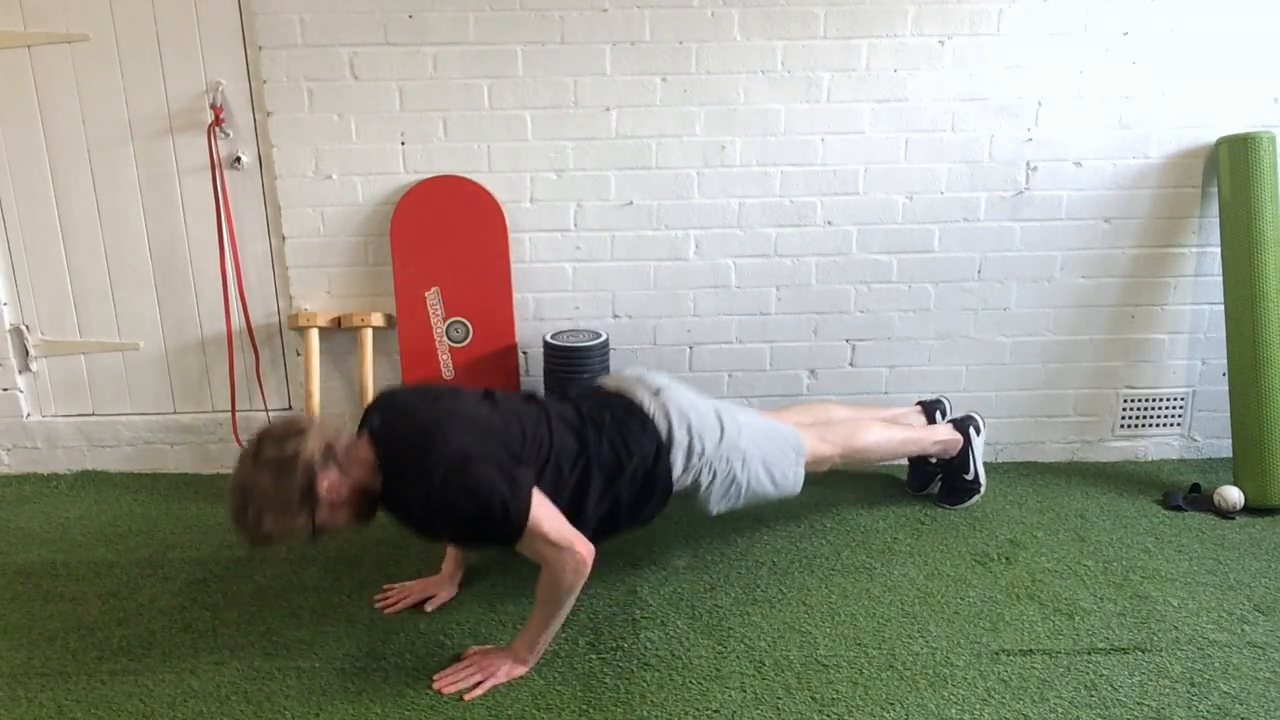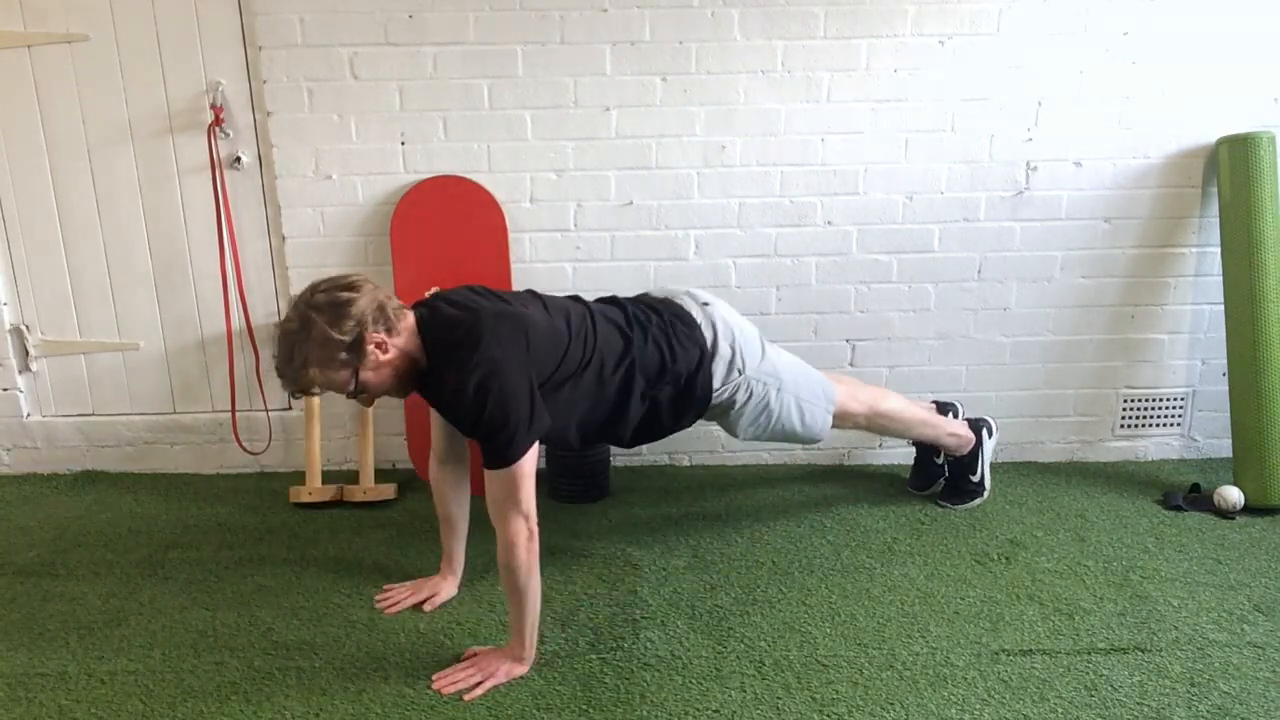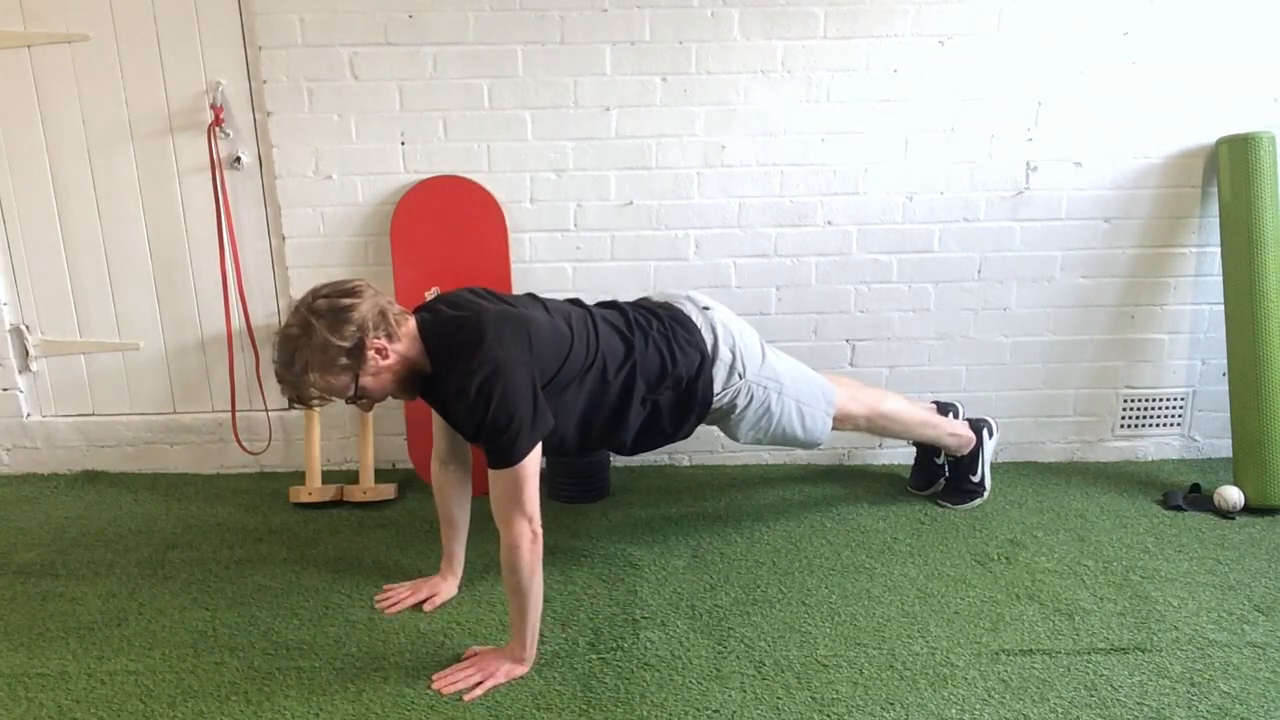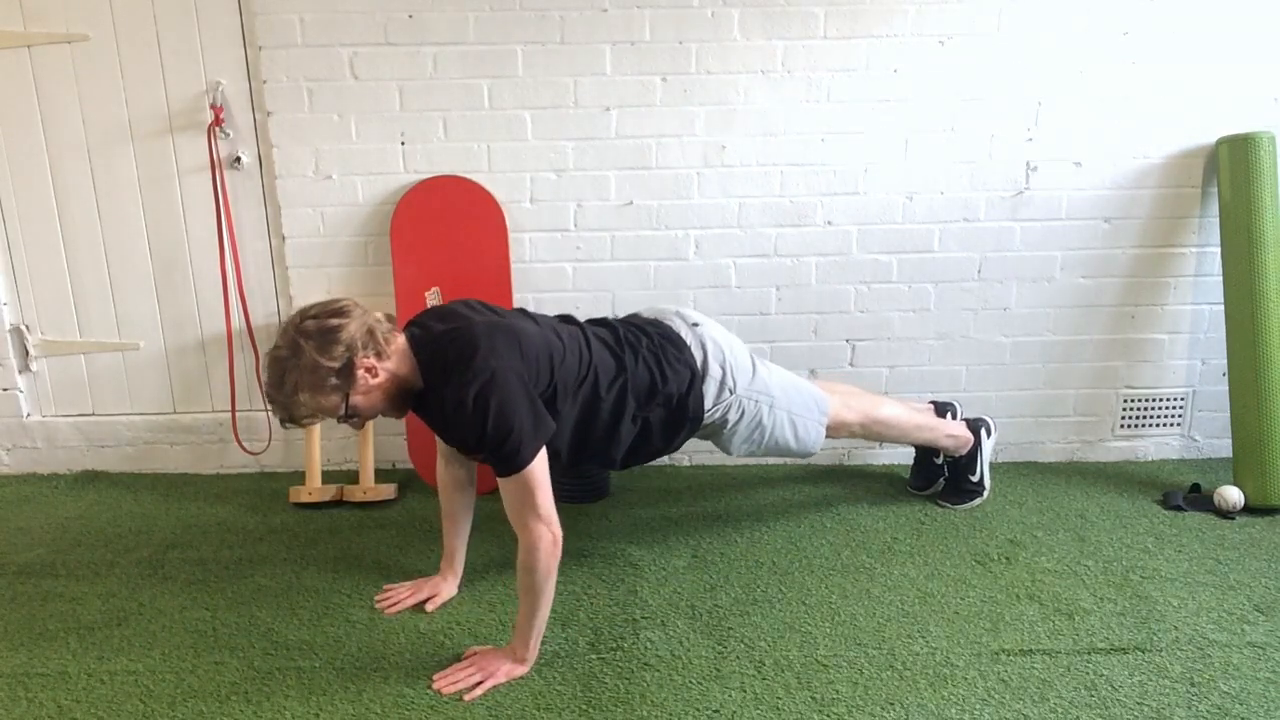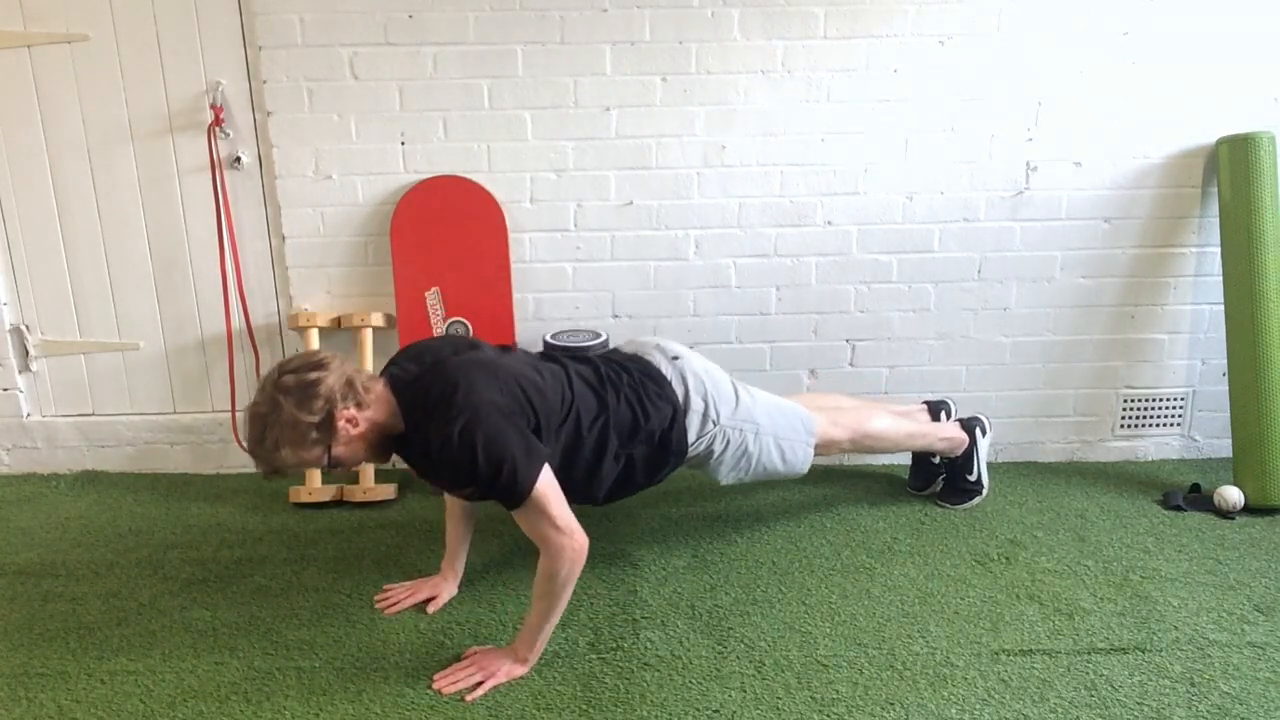
dt=0.4s
person 1, frame 1
left shoulder: (445, 465)
right shoulder: (383, 426)
left elbow: (573, 552)
left wrist: (520, 657)
right wrist: (450, 572)
left hip: (662, 440)
right hip: (628, 407)
left knee: (819, 449)
right knee: (790, 431)
left ankle: (952, 440)
right ankle: (921, 412)
person 1, frame 2
left shoulder: (487, 368)
right shoulder: (430, 332)
left elbow: (517, 526)
right elbow: (448, 457)
left wrist: (518, 655)
right wrist: (448, 573)
left hip: (704, 353)
right hip: (667, 331)
left knee: (835, 408)
right knee: (823, 403)
left ankle: (964, 439)
right ankle: (938, 418)
person 1, frame 3
left shoulder: (490, 369)
right shoulder: (432, 334)
left elbow: (522, 528)
right elbow: (450, 456)
left wrist: (517, 655)
right wrist: (448, 572)
left hip: (702, 356)
right hip: (664, 334)
left knee: (837, 410)
right knee: (821, 404)
left ankle: (964, 438)
right ankle: (938, 417)
person 1, frame 4
left shoulder: (484, 384)
right shoulder: (423, 348)
left elbow: (540, 533)
right elbow: (456, 455)
left wrist: (519, 654)
right wrist: (449, 572)
left hip: (692, 372)
right hip: (655, 347)
left knee: (832, 417)
right knee: (813, 410)
left ankle: (963, 437)
right ankle: (935, 416)
person 1, frame 5
left shoulder: (468, 422)
right shoulder: (405, 382)
left elbow: (568, 542)
left wrist: (520, 656)
right wrist: (450, 572)
left hip: (676, 409)
right hip: (637, 375)
left knee: (825, 433)
right knee: (799, 421)
left ankle: (958, 439)
right ankle: (927, 413)
